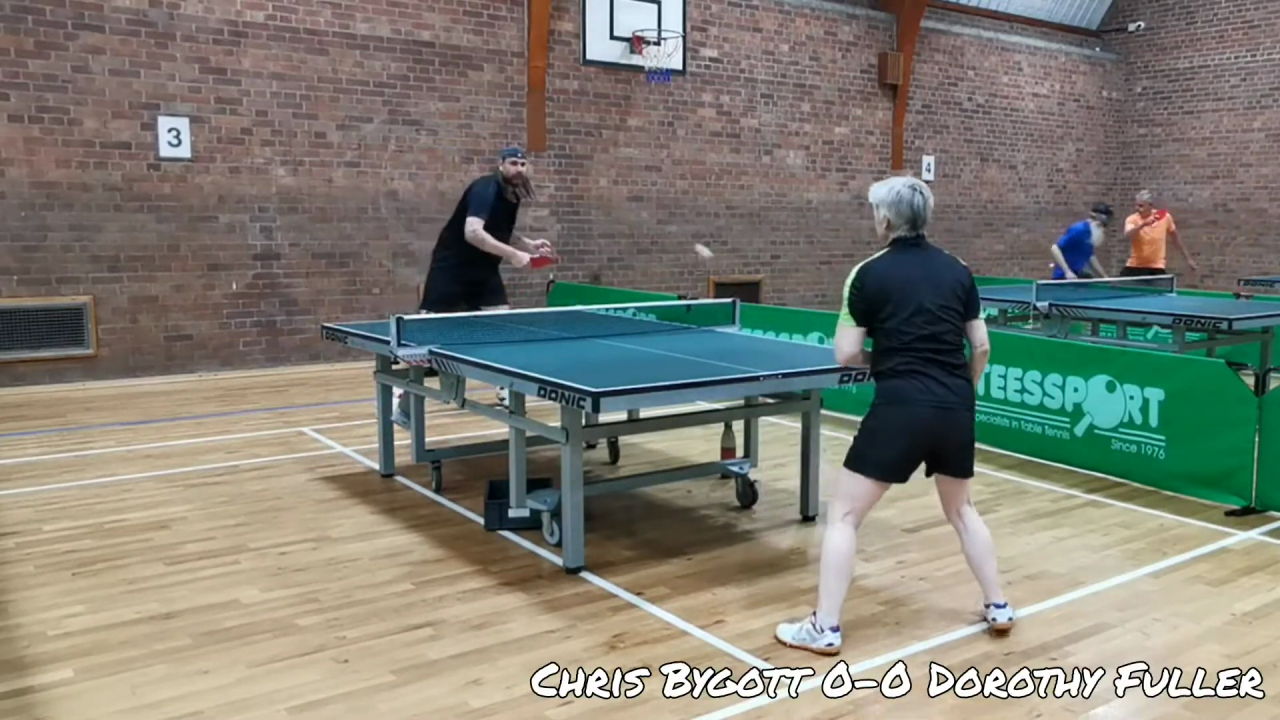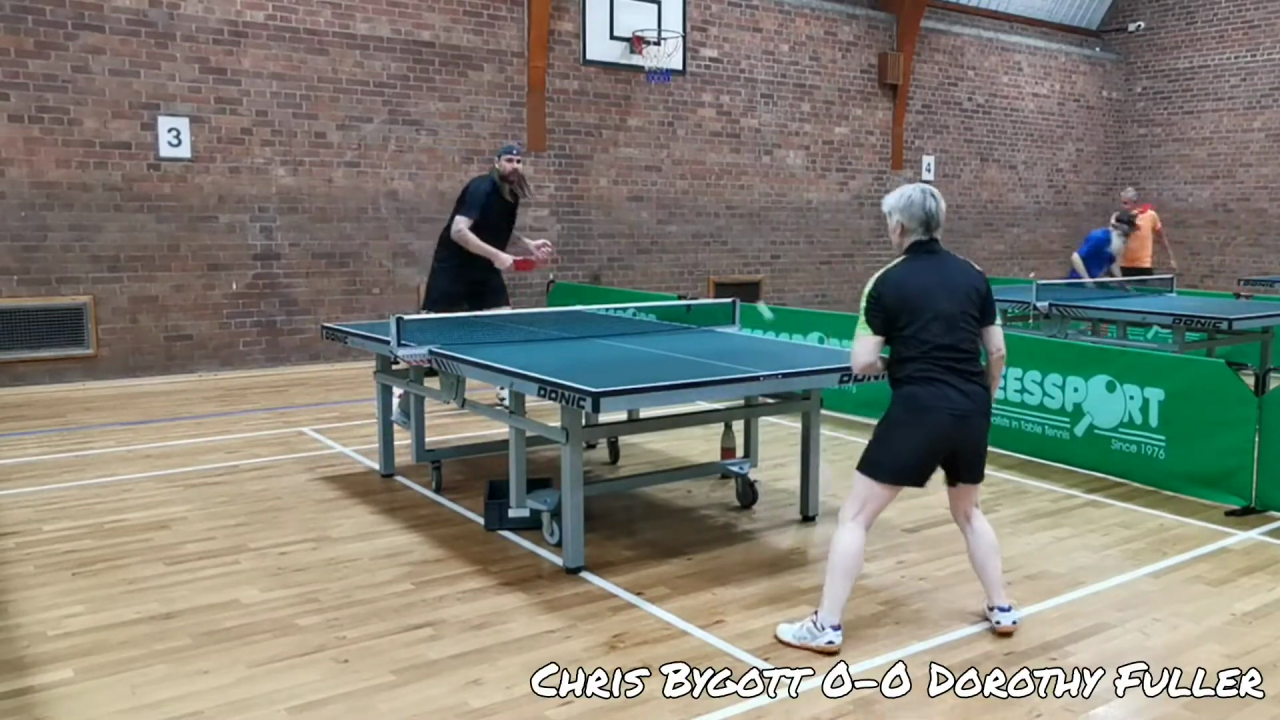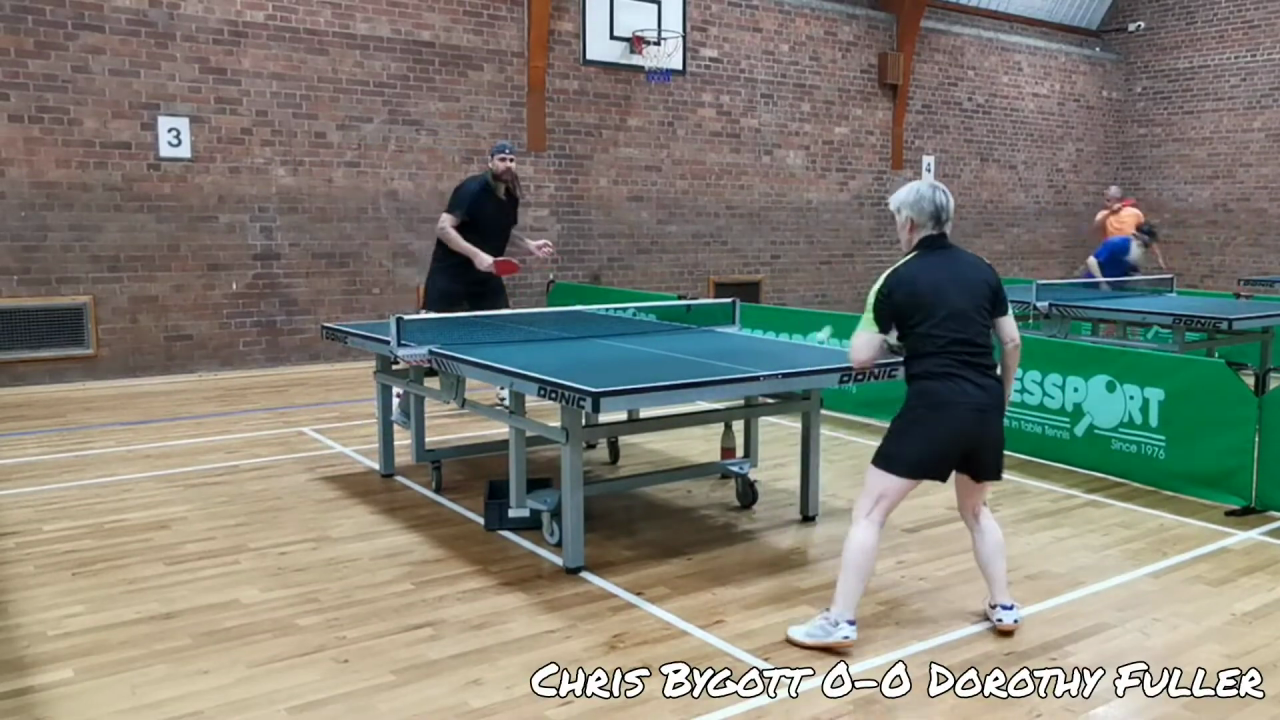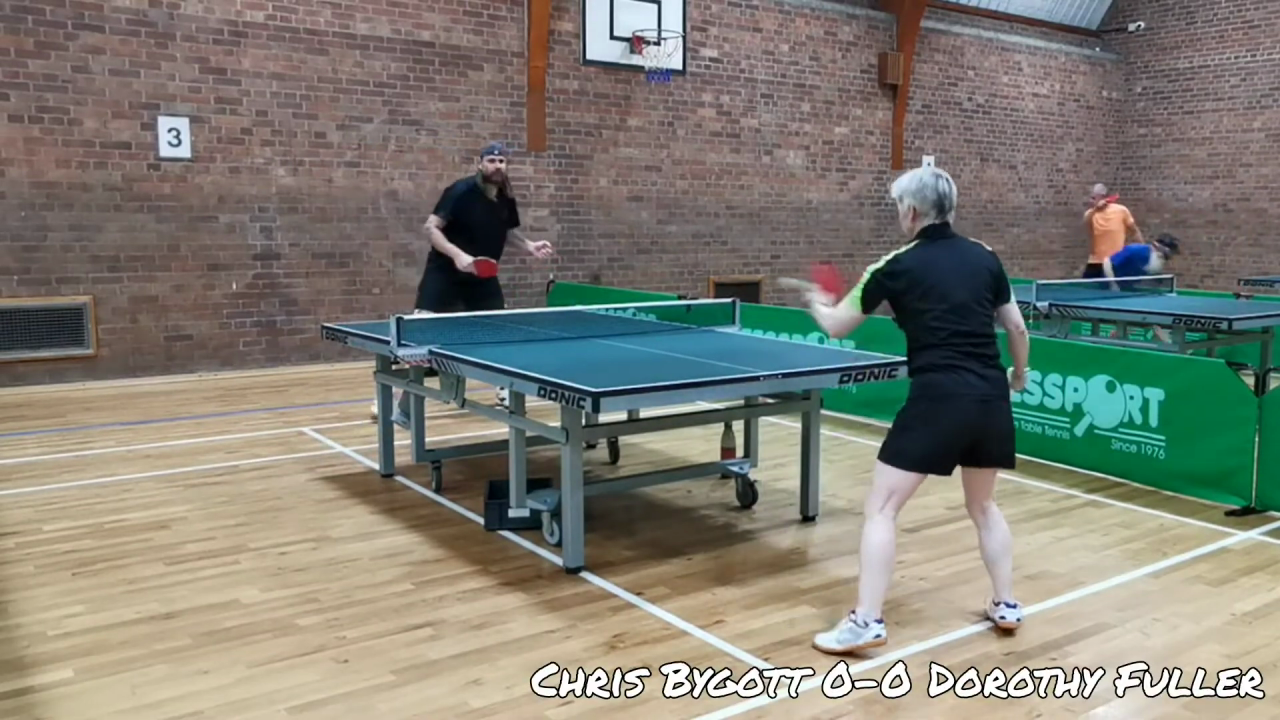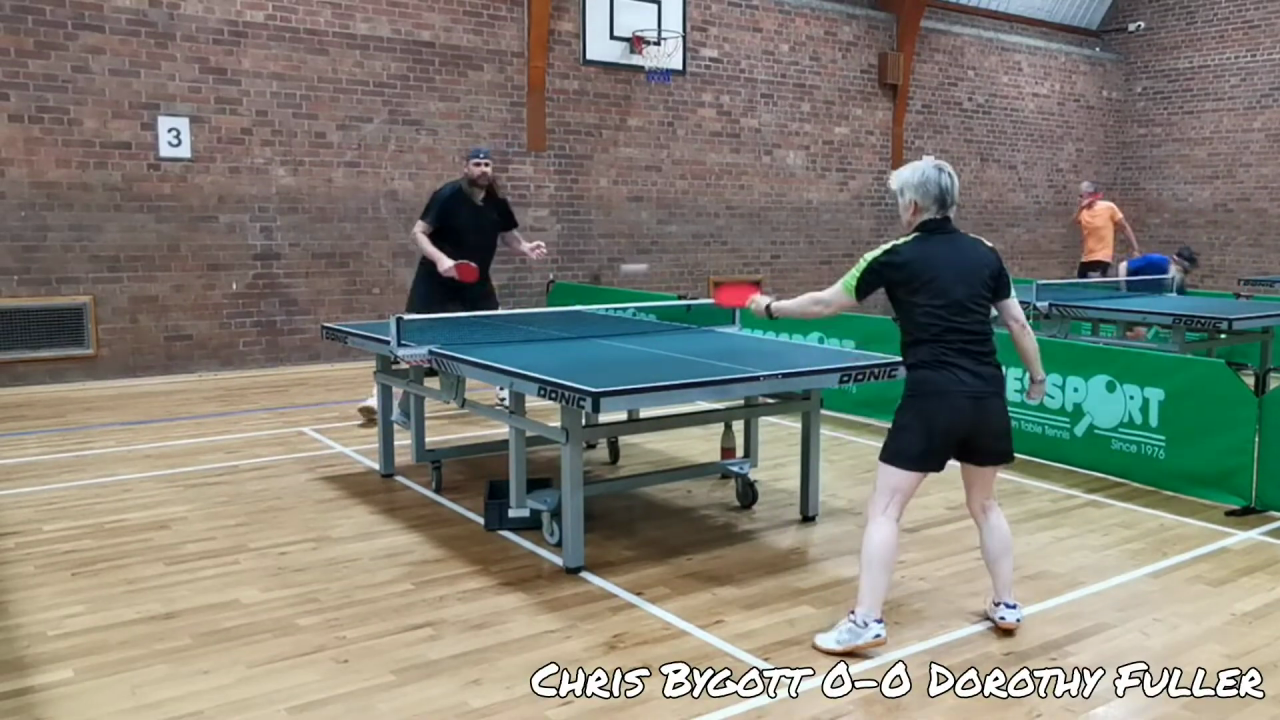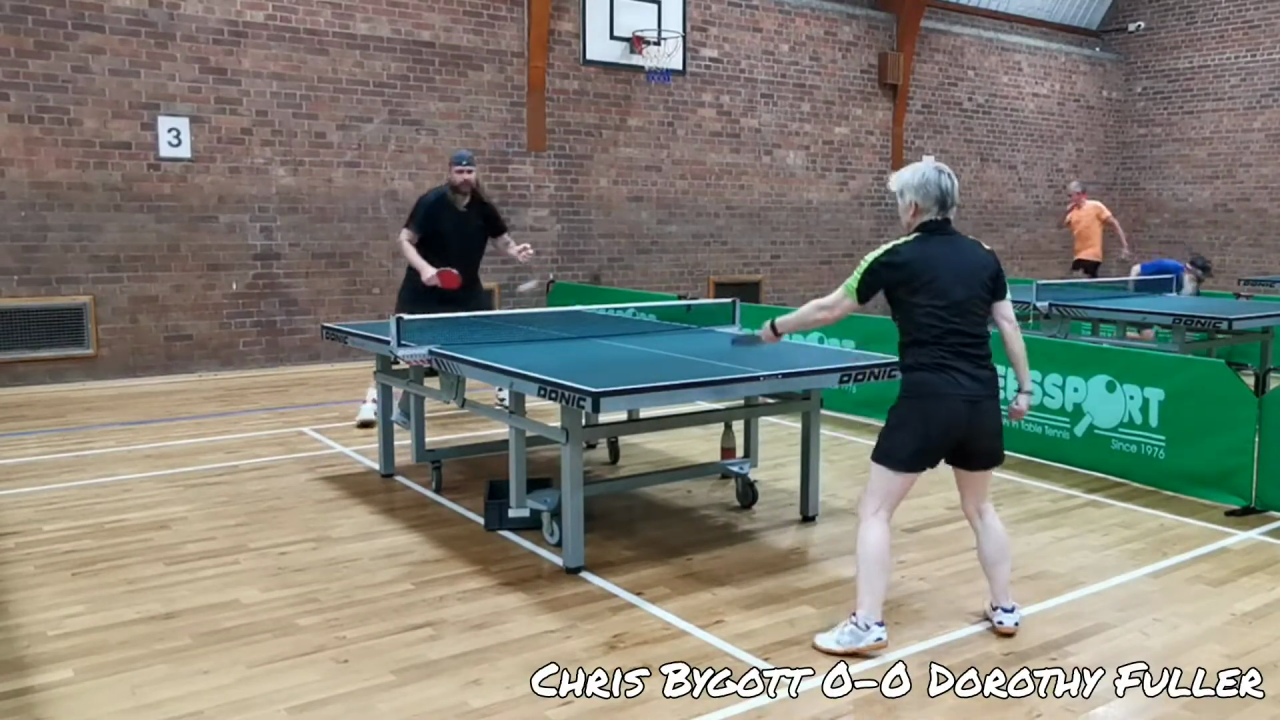
dt=0.1s
person 1, frame 1
left shoulder: (869, 274)
right shoulder: (957, 270)
left elbow: (845, 354)
right elbow: (981, 346)
left hip: (900, 407)
right hip: (955, 408)
left knee: (843, 515)
right knee: (960, 510)
left ankle: (825, 627)
right ankle: (997, 605)
person 1, frame 2
left shoulder: (887, 282)
right shoulder: (973, 276)
left elbow: (862, 363)
right elbow: (997, 352)
left hip: (916, 412)
right hip: (970, 413)
left knee: (854, 517)
right knee: (968, 513)
left ankle: (825, 624)
right ankle: (1001, 608)
person 1, frame 3
left shoulder: (898, 280)
right shoulder: (983, 270)
left elbow: (860, 356)
right elbow: (1012, 342)
left wrist: (892, 341)
right wrist: (1003, 391)
left hip: (933, 407)
right hip: (985, 408)
left knee: (869, 512)
right knee: (976, 511)
left ankle: (839, 621)
right ankle: (1003, 607)
person 1, frame 4
left shoulder: (898, 266)
right shoulder: (985, 258)
left elbow: (837, 324)
right elbow: (1016, 327)
left wrist: (819, 302)
right wrist: (1019, 371)
left hip: (936, 399)
right hip: (990, 398)
left knee: (880, 509)
right knee: (983, 507)
left ankle: (864, 622)
right ankle: (1006, 606)
person 1, frame 5
left shoulder: (896, 258)
right shoulder: (984, 253)
left elbow: (826, 303)
right elbow: (1017, 322)
left wrist: (770, 307)
right wrist: (1036, 376)
left hip: (931, 396)
right hip: (986, 394)
left knee: (883, 511)
right knee: (984, 505)
left ankle: (866, 622)
right ankle: (1006, 606)
person 1, frame 6
left shoulder: (895, 258)
right shoulder: (983, 256)
left elbow: (829, 309)
right elbow: (1009, 326)
left wrist: (776, 327)
right wrist: (1024, 388)
left hip: (927, 398)
right hip: (981, 397)
left knee: (875, 511)
right knee: (979, 506)
left ankle: (866, 626)
right ankle: (1004, 609)
person 2, frame 1
left shoulder: (514, 196)
right shoulder: (485, 189)
right elbow: (473, 233)
left wrist: (529, 243)
right wrist: (514, 254)
left hip: (484, 272)
right hip: (450, 268)
left ankle: (506, 390)
right ankle: (399, 393)
person 2, frame 2
left shoulder: (514, 197)
right shoulder: (481, 189)
right elbow: (457, 231)
left wrist: (529, 245)
right wrist: (497, 256)
left hip: (486, 273)
right hip: (452, 269)
left ankle: (505, 391)
right ankle: (400, 394)
person 2, frame 3
left shoulder: (512, 197)
right shoulder: (473, 188)
right elbow: (443, 228)
left wrist: (530, 245)
right wrist: (476, 255)
left hip: (485, 274)
right hip: (450, 270)
left ankle: (506, 391)
person 2, frame 4
left shoulder: (507, 199)
right shoulder: (461, 191)
left elbow: (510, 233)
right elbow: (431, 227)
left wrist: (531, 247)
right wrist: (457, 255)
left hip: (483, 277)
right hip: (446, 271)
left ankle: (505, 392)
person 2, frame 5
left shoulder: (498, 202)
right shoulder: (447, 195)
left elbow: (508, 235)
right elbow: (418, 233)
left wrist: (526, 248)
right wrist: (440, 259)
left hip: (476, 279)
right hip: (437, 277)
left ankle: (505, 391)
right ankle: (380, 395)
person 2, frame 6
left shoulder: (485, 207)
right shoulder: (430, 202)
left elbow: (501, 239)
right elbow: (406, 240)
left wrist: (515, 251)
right wrist: (423, 268)
left hip: (466, 284)
right hip: (425, 282)
left ankle: (504, 391)
right ankle: (372, 401)
